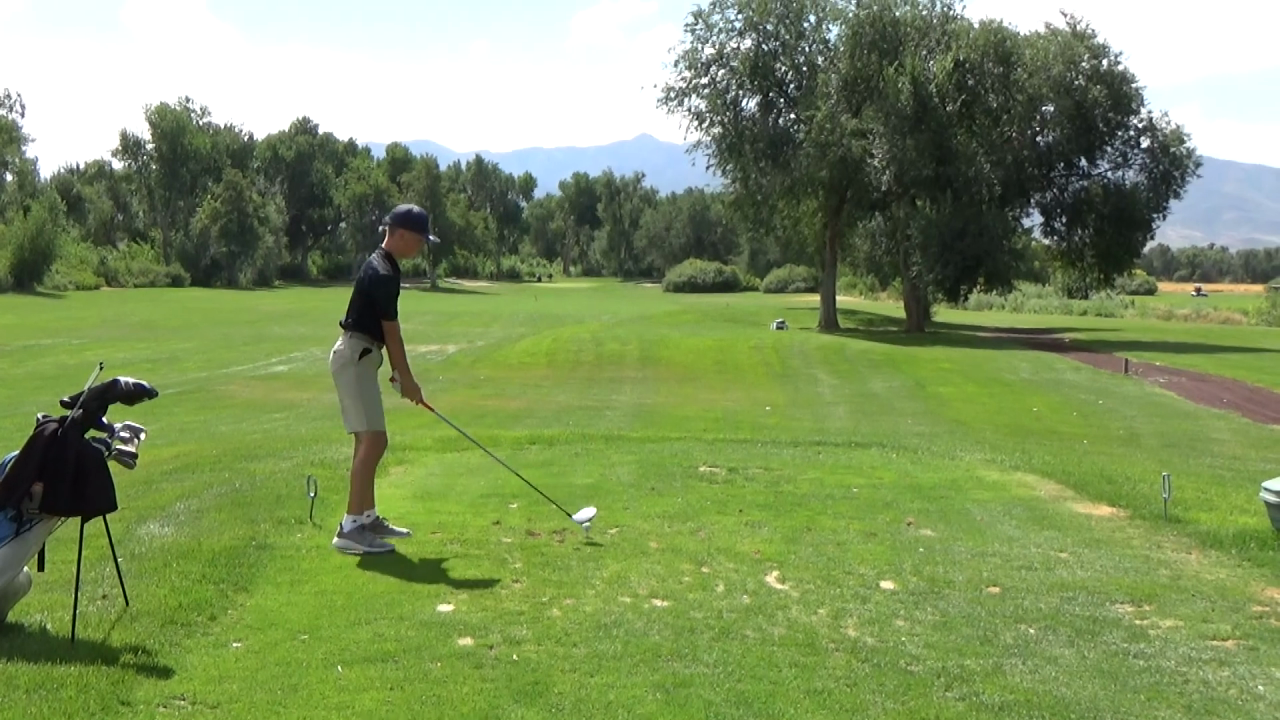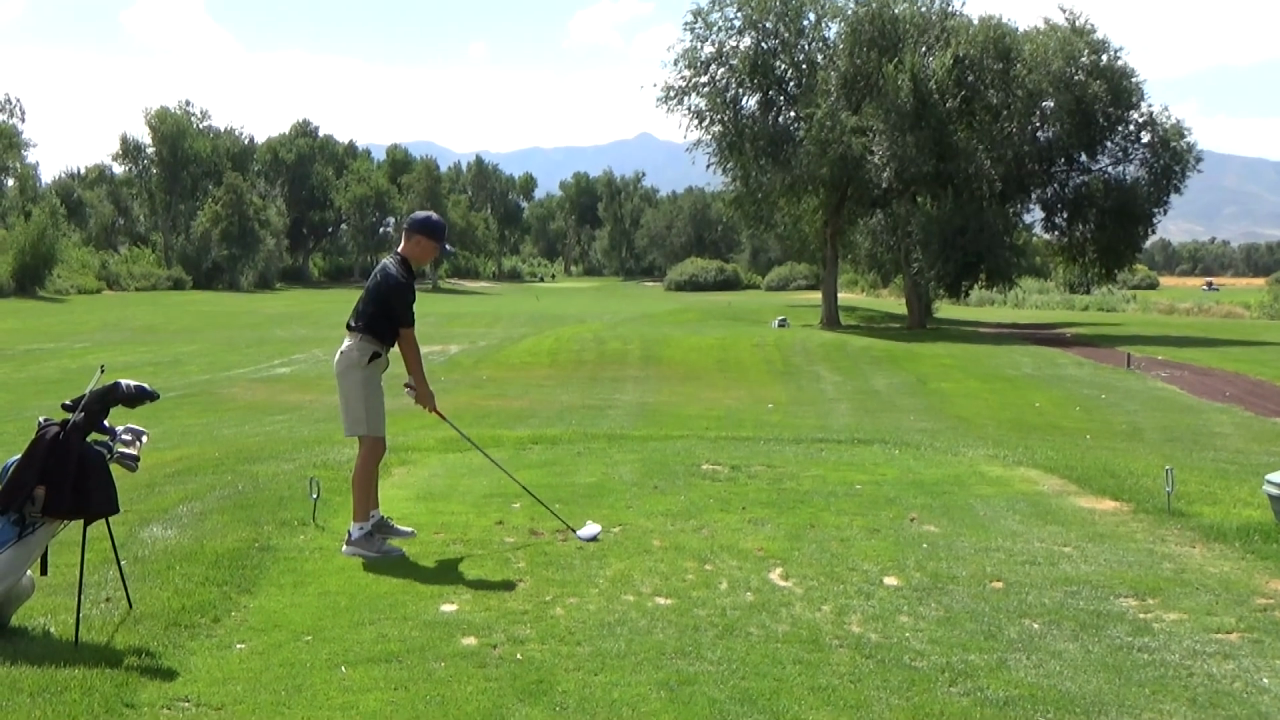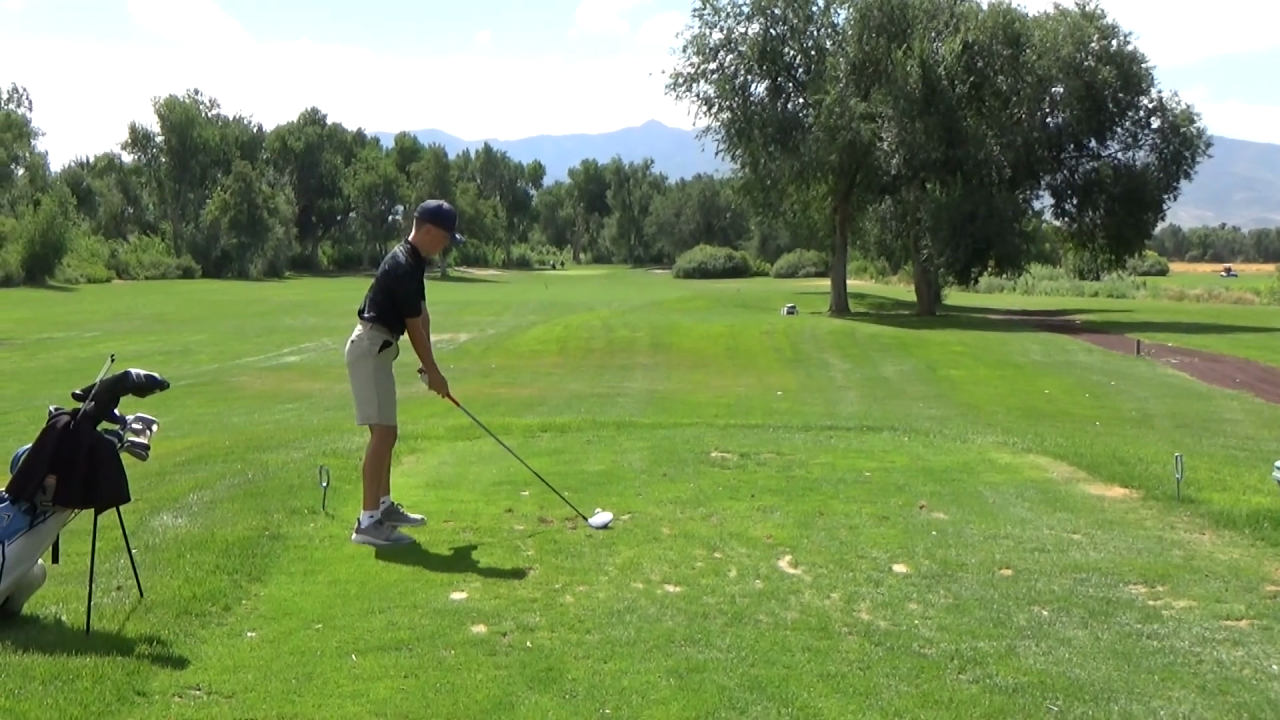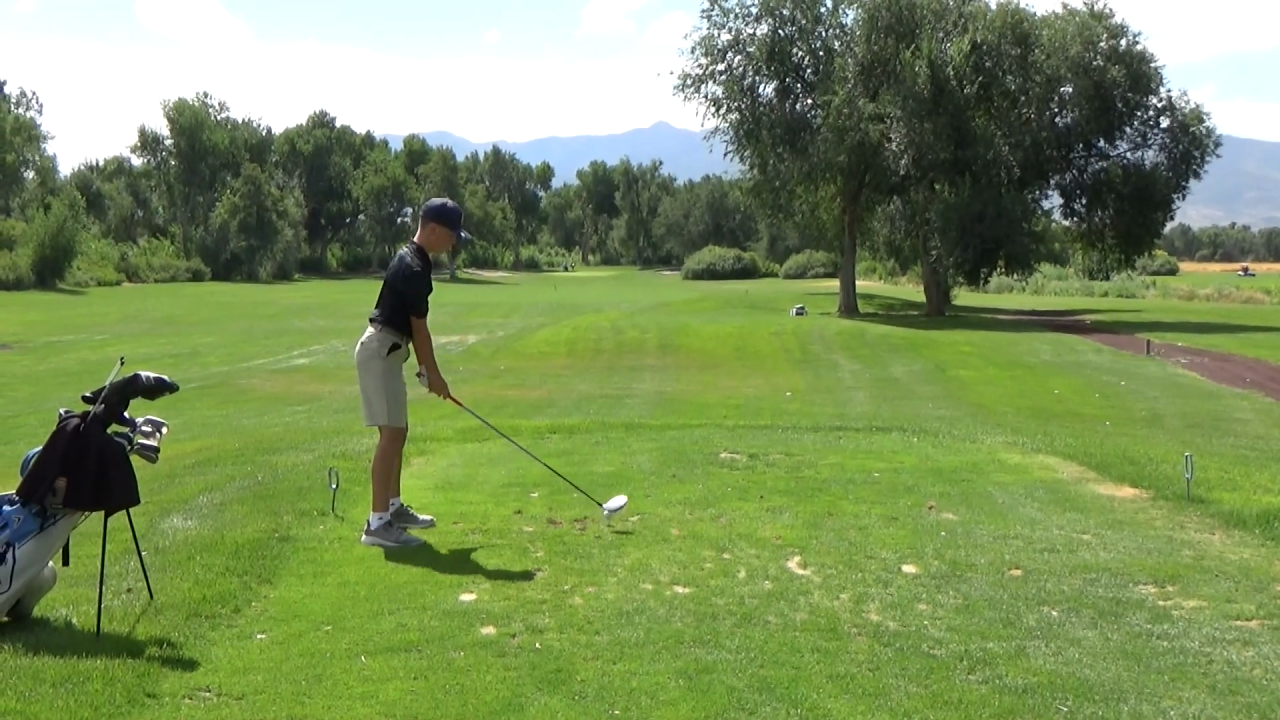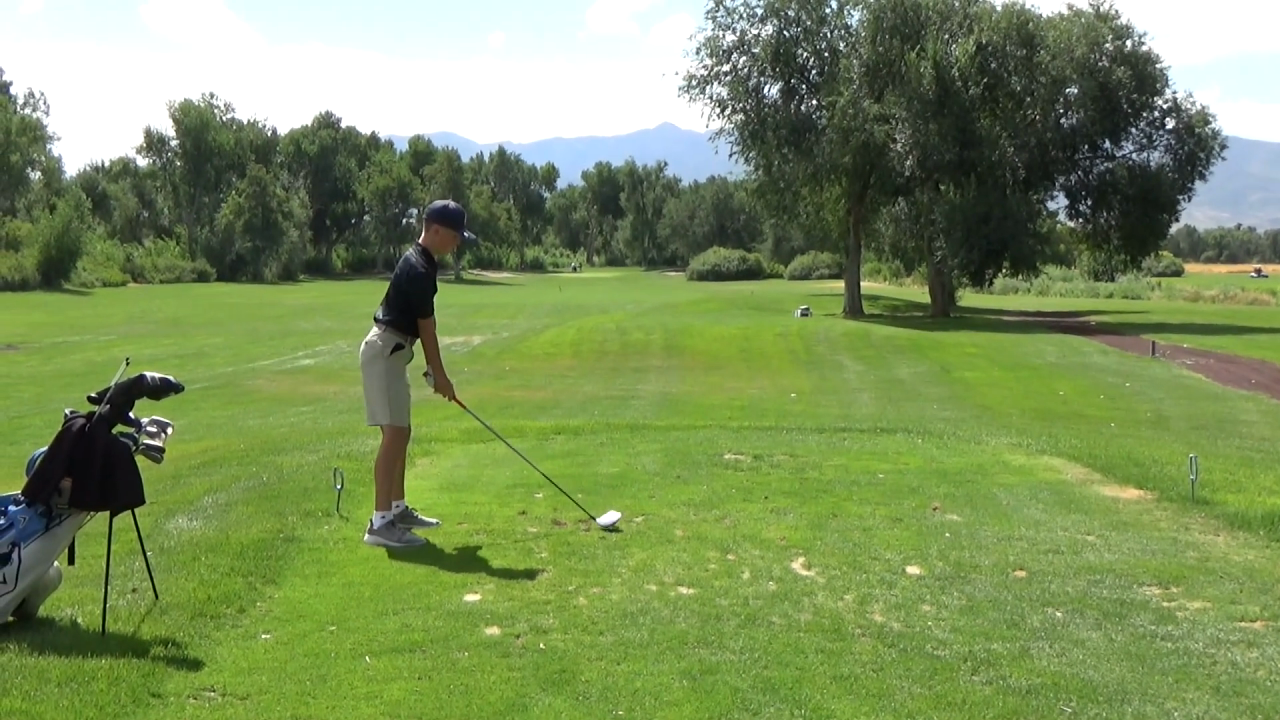
dt=1s
person 1, frame 1
left shoulder: (381, 267)
right shoulder: (382, 274)
left elbow: (385, 331)
right elbow: (391, 331)
left wrist: (398, 372)
right wrist: (407, 379)
left hip: (361, 357)
right hip: (355, 358)
left knee: (368, 440)
right knee: (373, 440)
left ankle: (367, 517)
right ankle: (350, 526)
person 1, frame 2
left shoulder: (394, 269)
right shoulder: (398, 279)
left elbow: (400, 334)
right elbow: (407, 337)
left wrist: (414, 379)
right wrist: (422, 386)
left hip: (364, 358)
right hip: (360, 360)
left knee: (372, 444)
right knee: (373, 445)
left ankle: (373, 518)
right ankle: (358, 534)
person 1, frame 3
left shoulder: (414, 260)
right shoulder: (403, 267)
left elbow: (421, 314)
right elbow: (414, 326)
left wrist: (430, 365)
right wrist: (433, 371)
left hip: (377, 348)
right hip: (371, 348)
left knee: (384, 431)
right knee: (383, 432)
left ankle: (383, 505)
right ankle: (367, 522)
person 1, frame 4
left shoulder: (412, 259)
right shoulder: (414, 269)
left elbow: (413, 325)
right elbow: (419, 327)
left wrist: (425, 367)
right wrist: (433, 373)
left hip: (387, 350)
right hip: (381, 351)
left knee: (397, 432)
right knee: (391, 434)
left ankle: (393, 507)
right ankle: (377, 524)
person 1, frame 5
left shoulder: (420, 261)
right shoulder: (419, 270)
left elbow: (426, 322)
right elbow: (426, 327)
left wrist: (433, 368)
right wrist: (439, 374)
left hip: (391, 351)
right hip: (384, 351)
left knee: (400, 433)
right knee: (394, 434)
left ankle: (397, 508)
right ankle: (380, 522)
